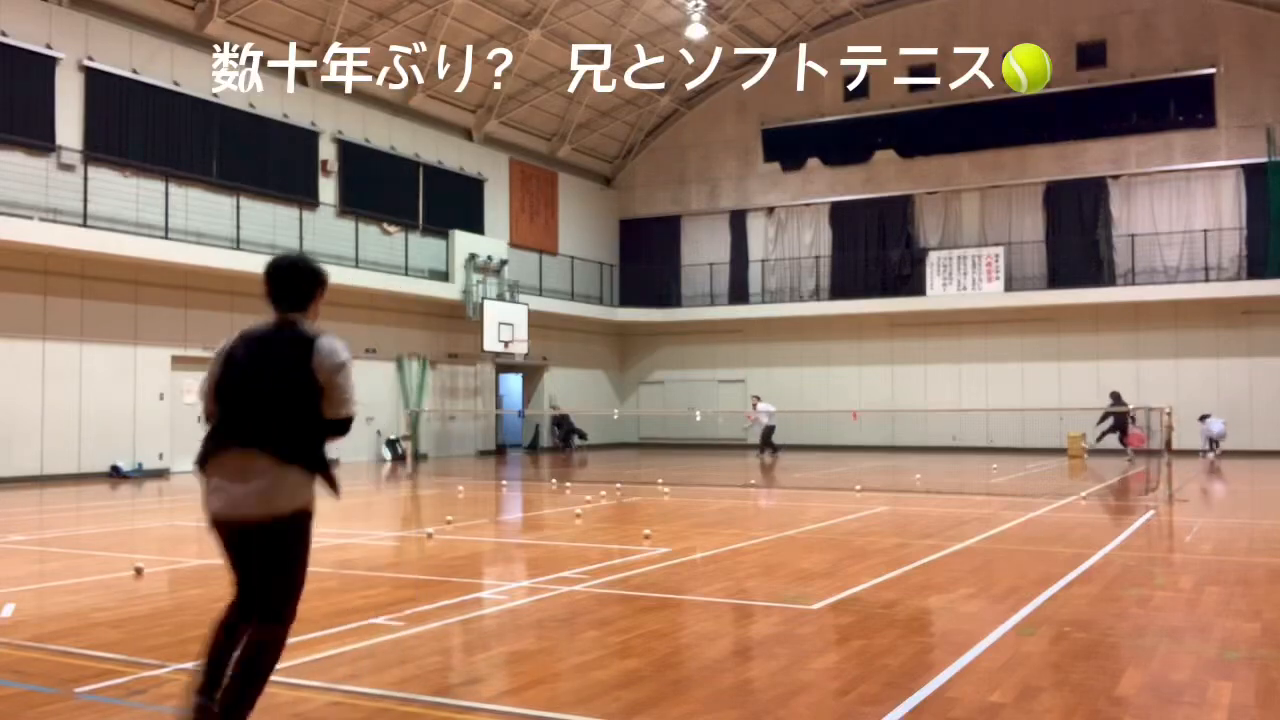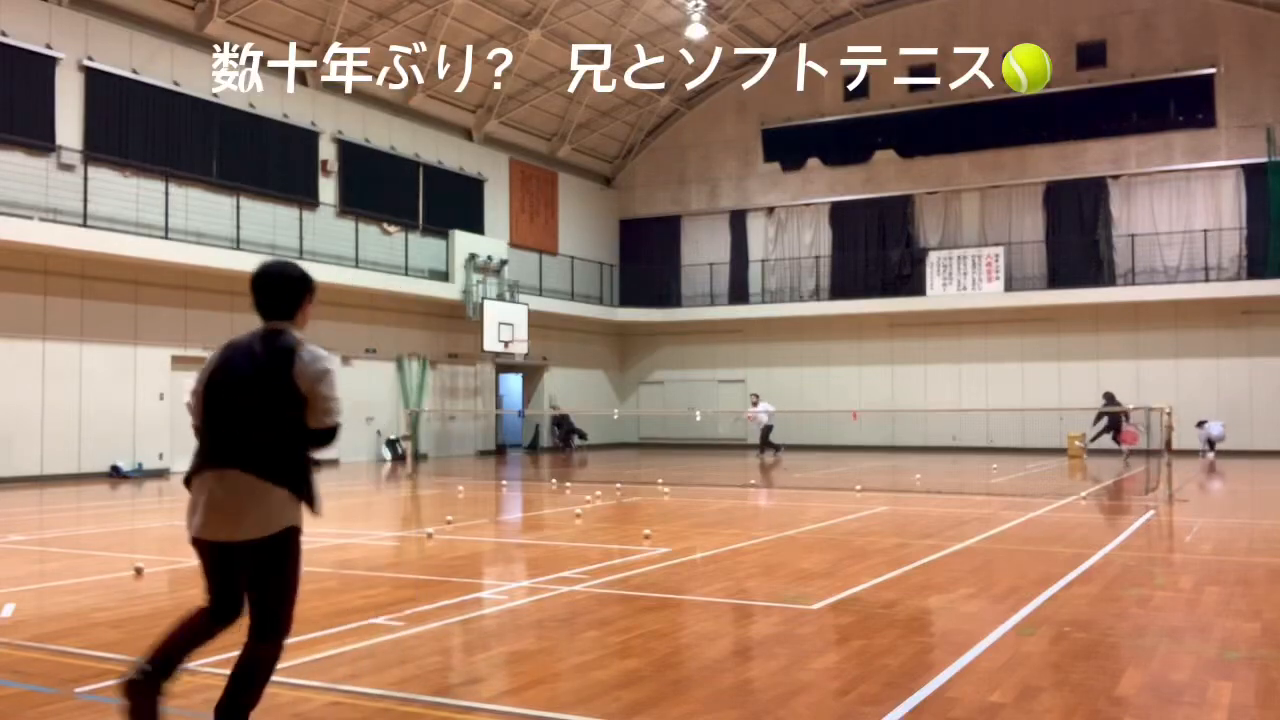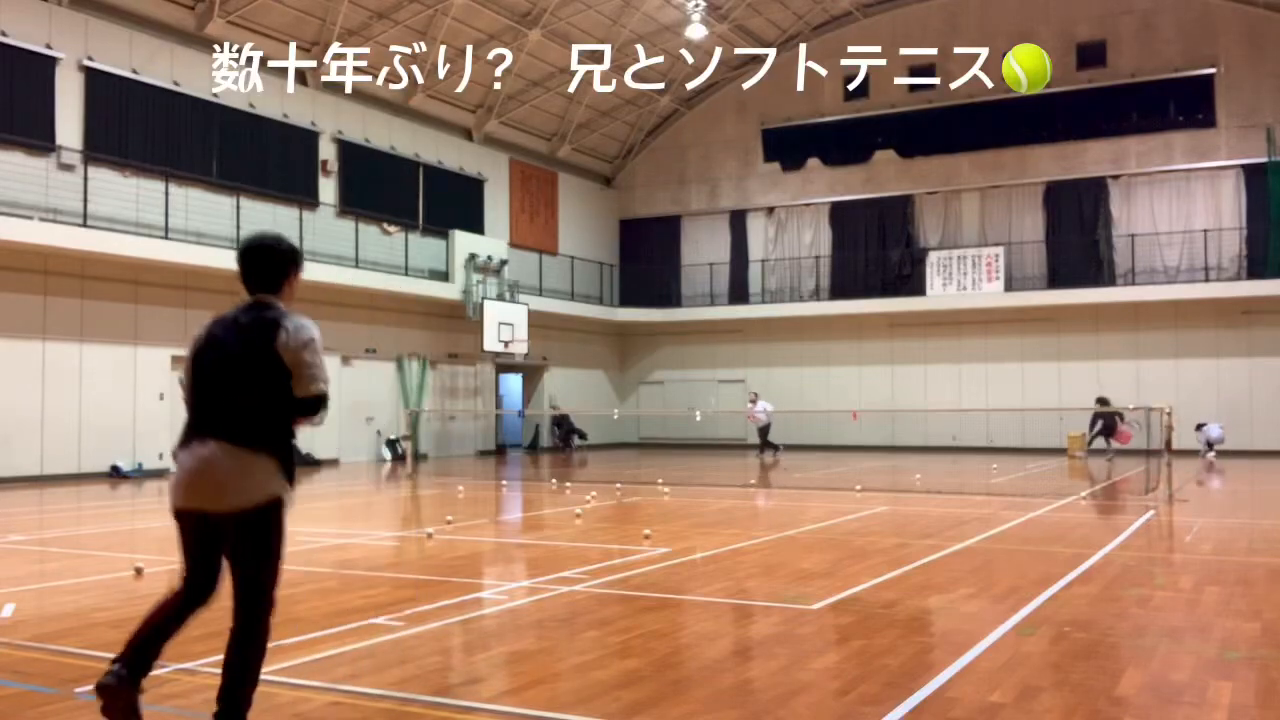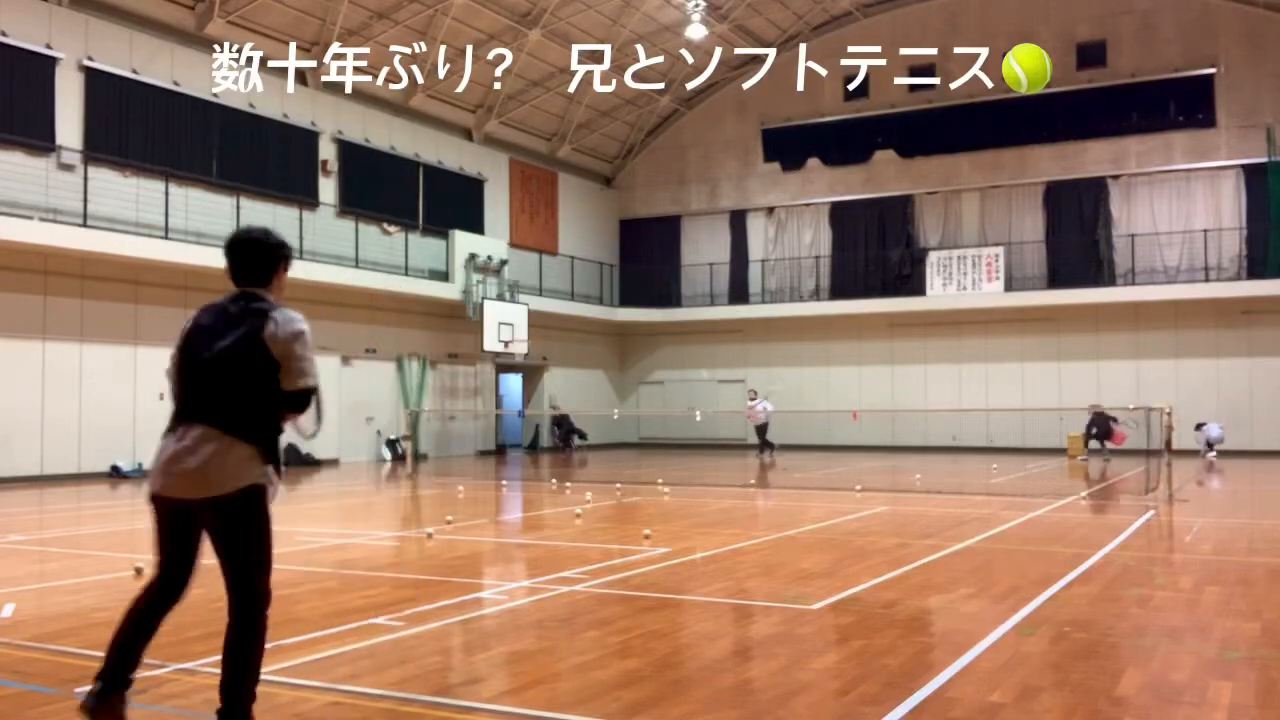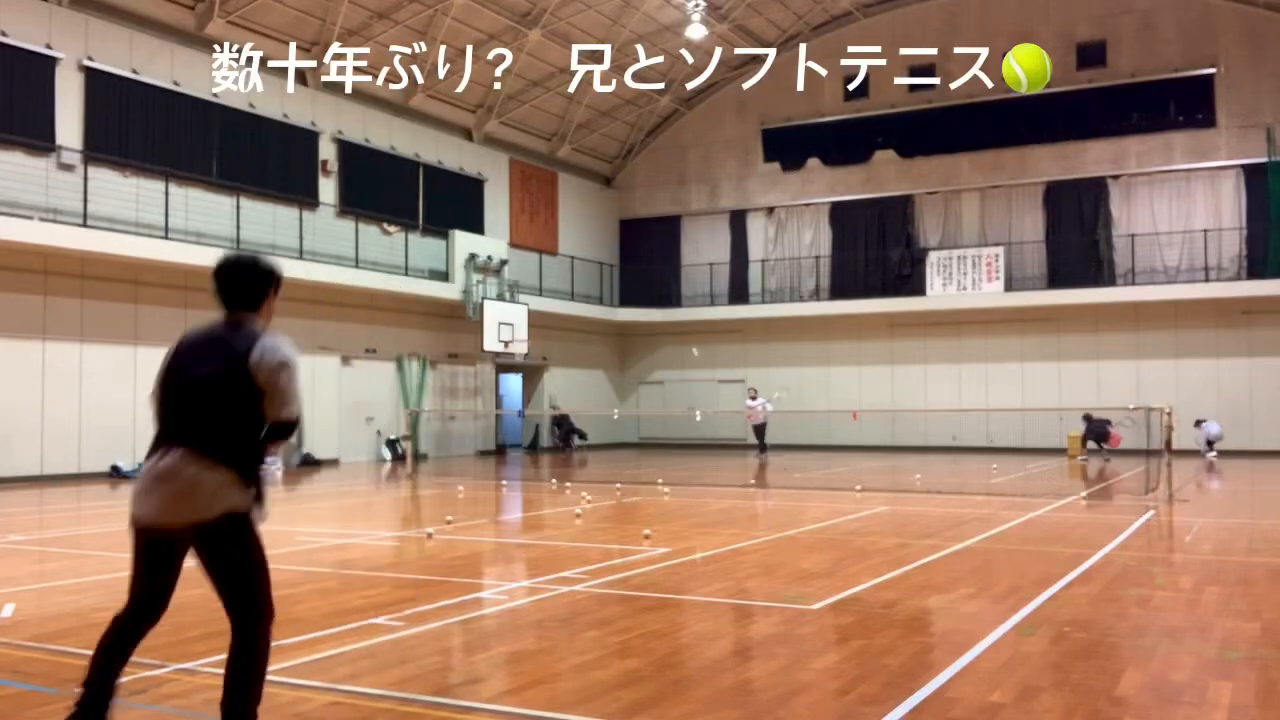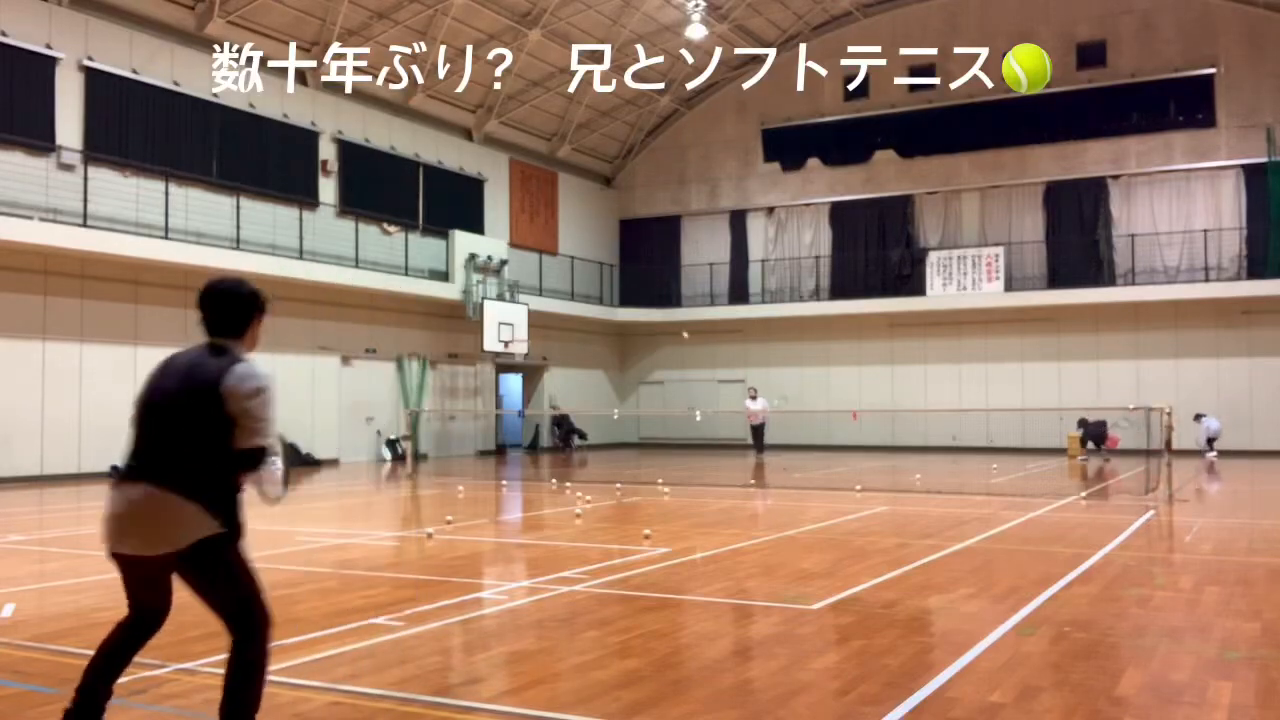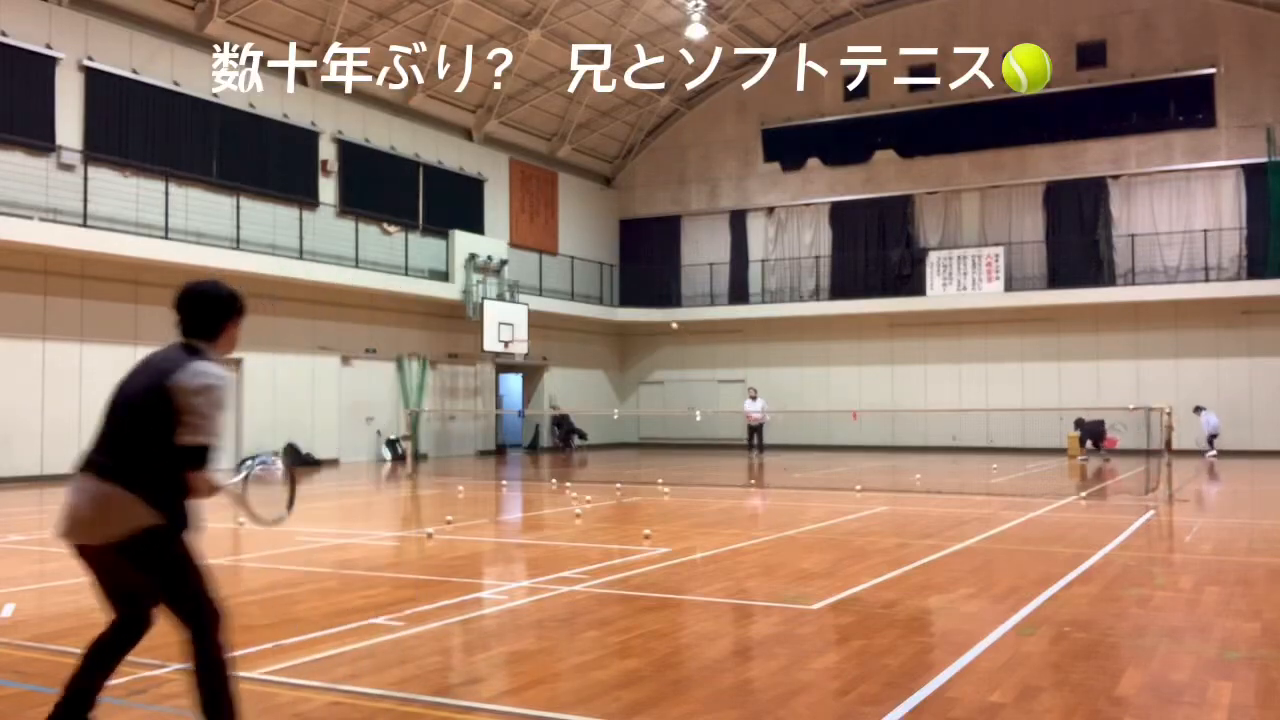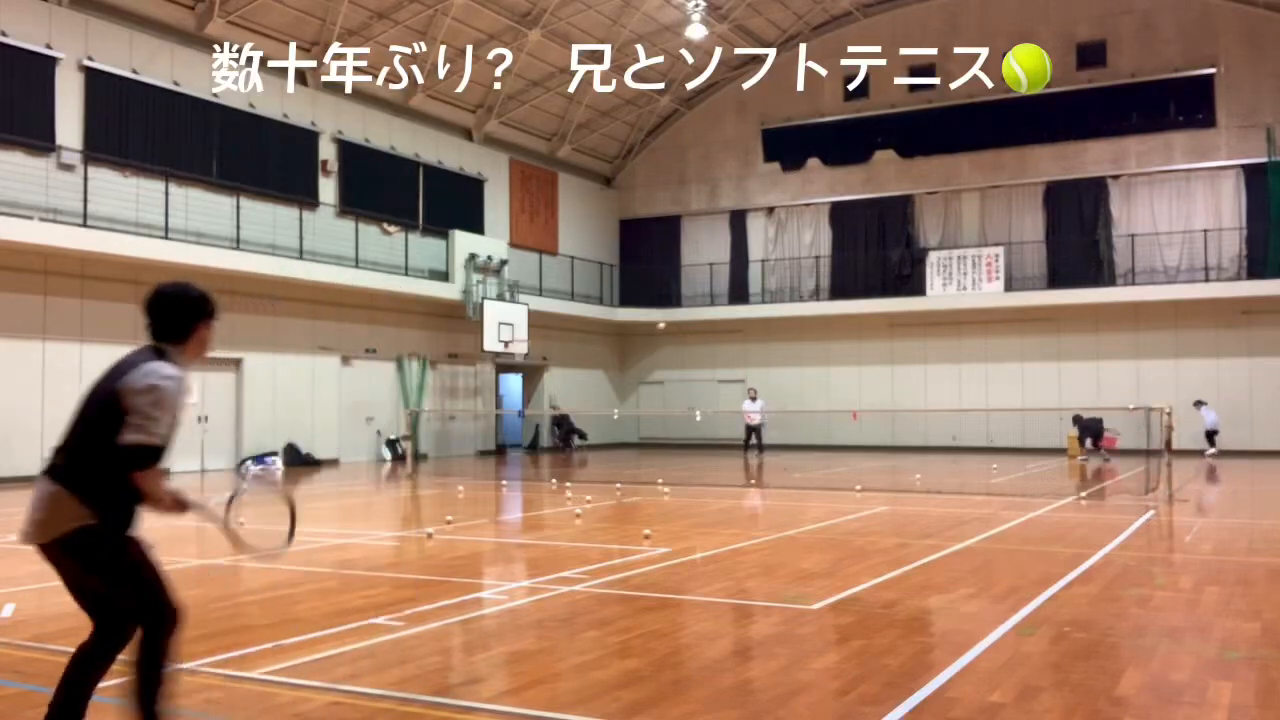
dt=0.1s
person 1, frame 1
left shoulder: (238, 346)
right shoulder: (325, 350)
left elbow: (213, 410)
right elbow: (338, 423)
left hip: (226, 486)
right hip: (283, 491)
left knee: (251, 600)
right knee: (276, 614)
person 1, frame 2
left shoulder: (224, 356)
right shoulder: (310, 360)
left elbow: (200, 423)
right elbow: (322, 433)
left hip: (209, 501)
right hip: (267, 508)
left knee: (222, 610)
right knee: (270, 627)
left ankle: (148, 677)
person 1, frame 3
left shoulder: (214, 331)
right shoulder: (296, 332)
left elbow: (192, 396)
right elbow: (311, 404)
left hip: (193, 475)
right hip: (251, 482)
left knee: (196, 588)
right knee: (254, 607)
left ankle: (124, 675)
person 1, frame 4
left shoulder: (200, 320)
right shoulder: (285, 324)
left elbow: (179, 386)
right elbow: (298, 399)
left hip: (173, 464)
right hip: (232, 471)
left knee: (168, 581)
right knee: (249, 599)
person 1, frame 5
left shoulder: (187, 344)
right shoulder: (272, 350)
left elbow: (167, 411)
right elbow: (283, 429)
left hip: (156, 490)
right hip: (216, 498)
left knee: (143, 607)
right knee: (252, 619)
person 1, frame 6
left shoulder: (171, 367)
right shoulder: (247, 376)
left elbow: (148, 436)
right elbow: (250, 460)
right wrist: (230, 476)
left hip: (127, 513)
right hip: (188, 522)
left knee: (144, 621)
right knee: (252, 627)
person 1, frame 7
left shoulder: (157, 364)
right shoulder: (206, 376)
right elbow: (188, 461)
left wrist: (190, 482)
right wrist: (203, 483)
left hip: (89, 510)
right hip: (129, 516)
left knee: (131, 620)
right knee: (203, 621)
person 1, frame 8
left shoulder: (134, 366)
right shoulder: (162, 377)
right elbow: (136, 460)
left wrist: (155, 490)
right wrist: (161, 496)
left hip: (58, 512)
right hip: (81, 516)
left knee: (115, 625)
right knee: (159, 617)
